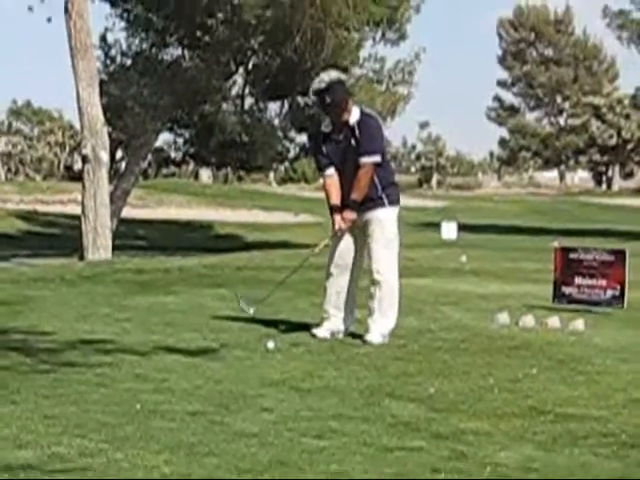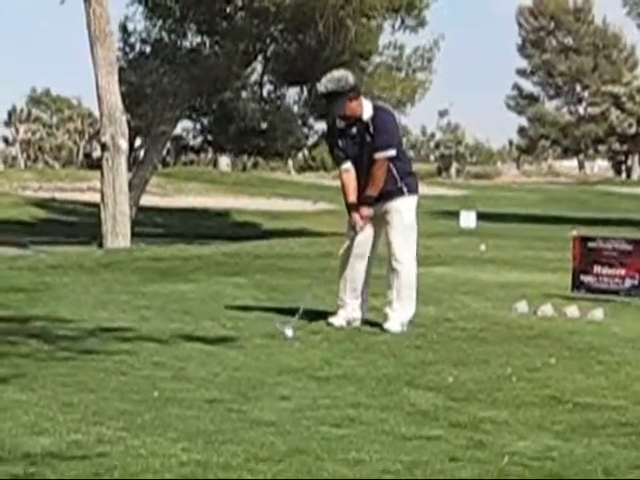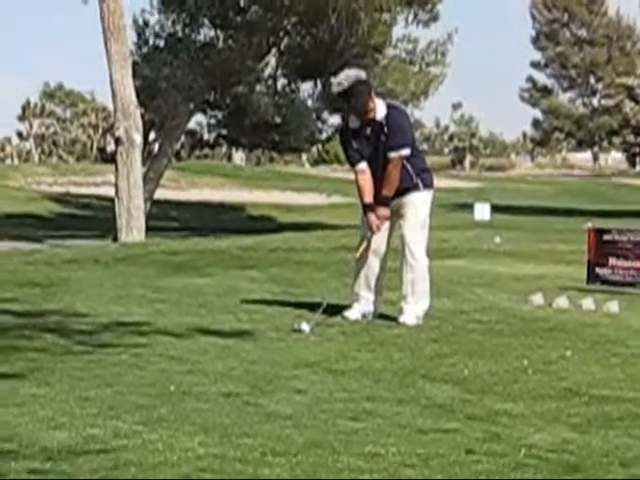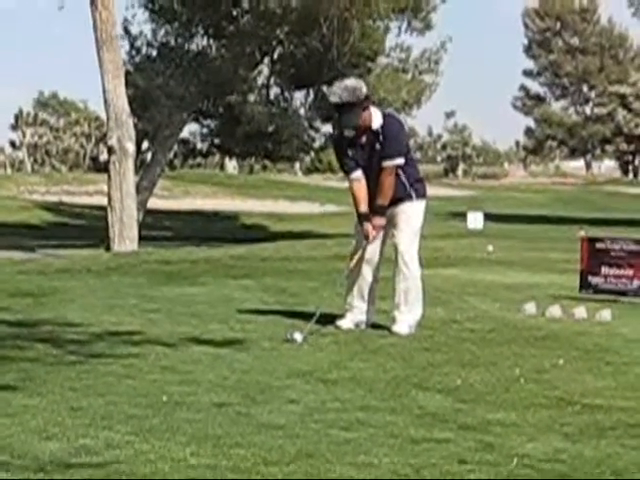
dt=1s
person 1, frame 1
left shoulder: (367, 123)
right shoulder: (320, 136)
left elbow: (367, 168)
right elbow: (329, 175)
left wrist: (351, 206)
right wrist: (336, 211)
left hip: (379, 204)
right hip: (347, 209)
left knee: (382, 267)
right knee: (338, 264)
left ankle: (381, 327)
right ankle: (335, 322)
person 1, frame 2
left shoulder: (382, 117)
right shoulder: (336, 128)
left elbow: (381, 164)
right elbow: (346, 170)
left wrist: (368, 202)
right wrist: (353, 207)
left hip: (397, 194)
right hip: (364, 200)
left knee: (400, 255)
right knee: (355, 253)
left ankle: (399, 316)
right ankle: (351, 310)
person 1, frame 3
left shoulder: (395, 116)
right shoulder: (348, 130)
left elbow: (395, 163)
right elbow: (361, 171)
left wrist: (384, 203)
right wrist: (369, 208)
left hip: (413, 189)
right hip: (379, 195)
left knee: (413, 247)
right knee: (370, 246)
left ankle: (414, 308)
right ankle: (364, 304)
person 1, frame 4
left shoulder: (391, 125)
right shoulder: (342, 138)
left elbow: (389, 173)
right elbow: (356, 179)
left wrist: (380, 213)
right wrist: (365, 217)
left hip: (406, 199)
right hip: (372, 203)
left knee: (406, 254)
right knee: (364, 255)
left ankle: (407, 318)
right ankle: (357, 313)
